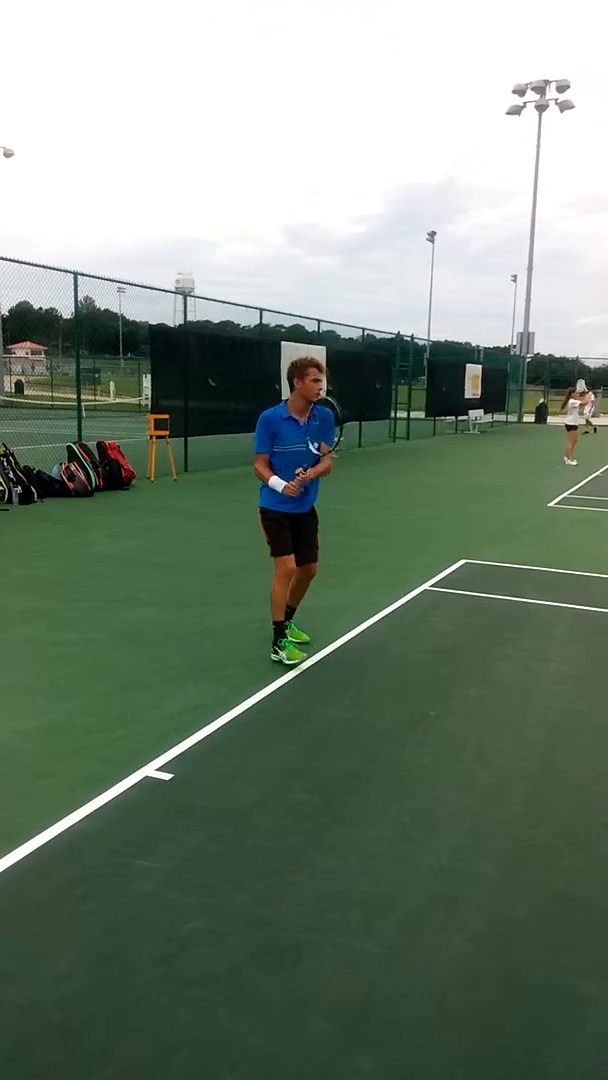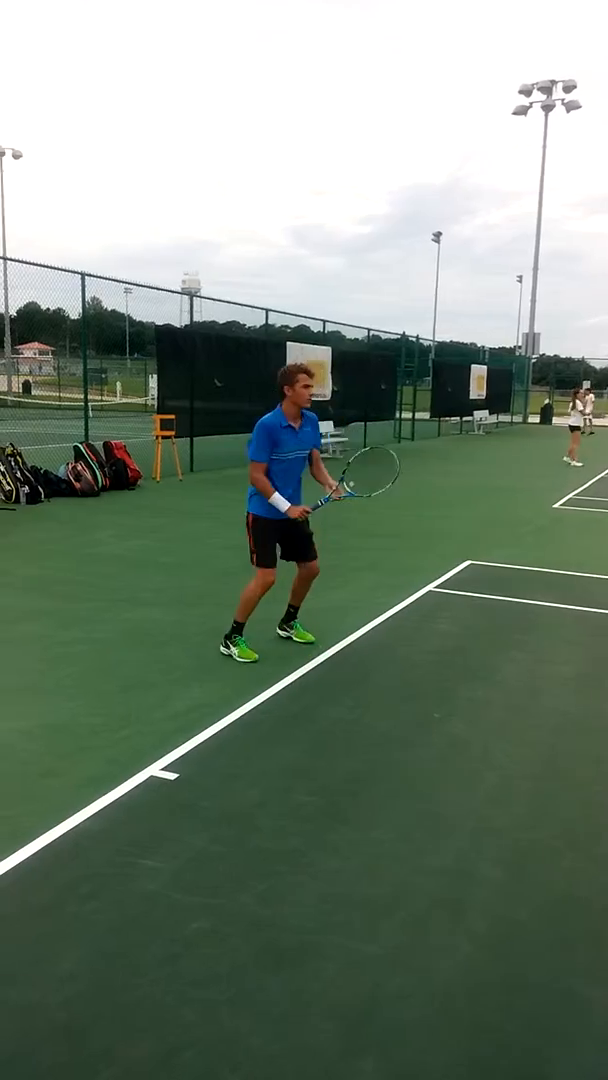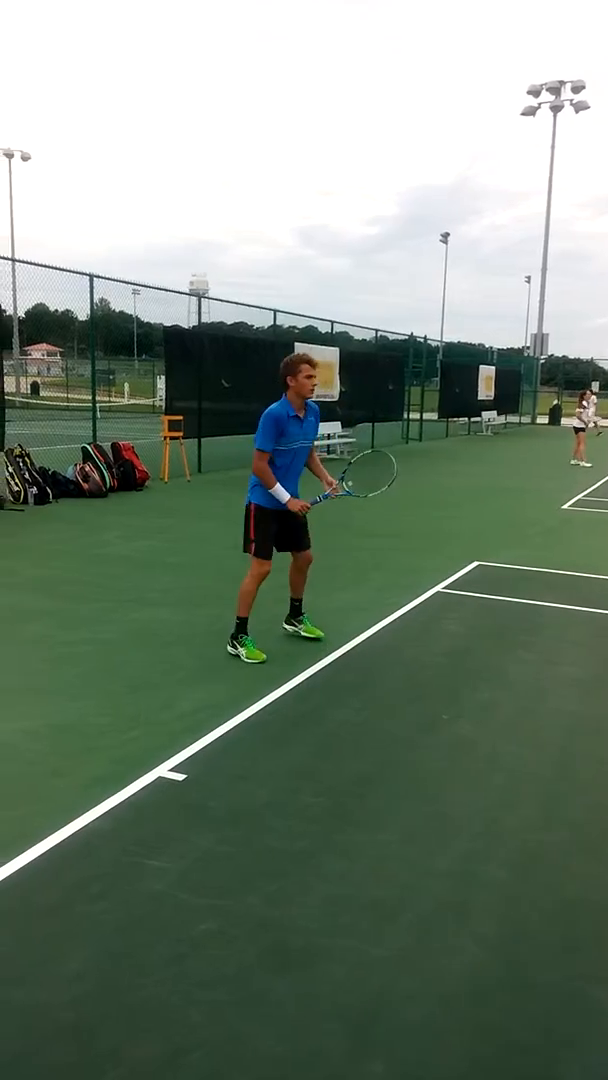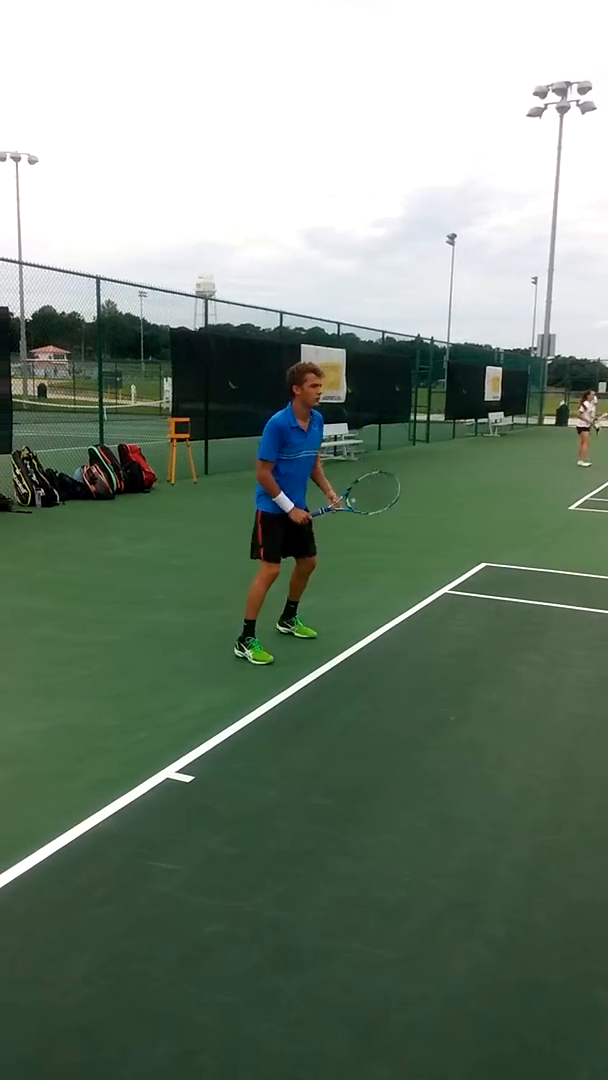
dt=0.2s
person 1, frame 1
left shoulder: (325, 416)
right shoulder: (270, 418)
left elbow: (327, 462)
right elbow: (260, 466)
left wrist: (309, 475)
right wrist: (280, 485)
left hip: (305, 508)
right hip: (275, 507)
left knee: (308, 569)
right knee: (286, 567)
left ankle: (285, 621)
right ankle: (280, 642)
person 1, frame 2
left shoulder: (311, 422)
right shoulder: (266, 426)
left elbow: (314, 461)
right elbow: (256, 476)
left wrist: (329, 482)
right wrist: (286, 507)
left hip: (295, 511)
right hip: (264, 513)
left knee: (311, 568)
right knee: (265, 578)
left ankle: (289, 622)
right ankle: (233, 637)
person 1, frame 3
left shoulder: (313, 412)
right shoulder: (274, 414)
right elbow: (259, 466)
left wrist: (326, 478)
right wrist: (288, 499)
left hip: (290, 502)
right hip: (265, 503)
left knee: (304, 558)
right knee: (260, 568)
left ankle: (295, 617)
right ankle: (238, 636)
person 1, frame 4
left shoulder: (317, 420)
right shoulder: (278, 424)
right elbow: (263, 473)
left wrist: (328, 490)
right wrist: (290, 508)
left hip: (297, 508)
right hip: (272, 509)
left knee: (308, 562)
right knee: (269, 571)
left ankle: (288, 619)
right ankle: (246, 639)
